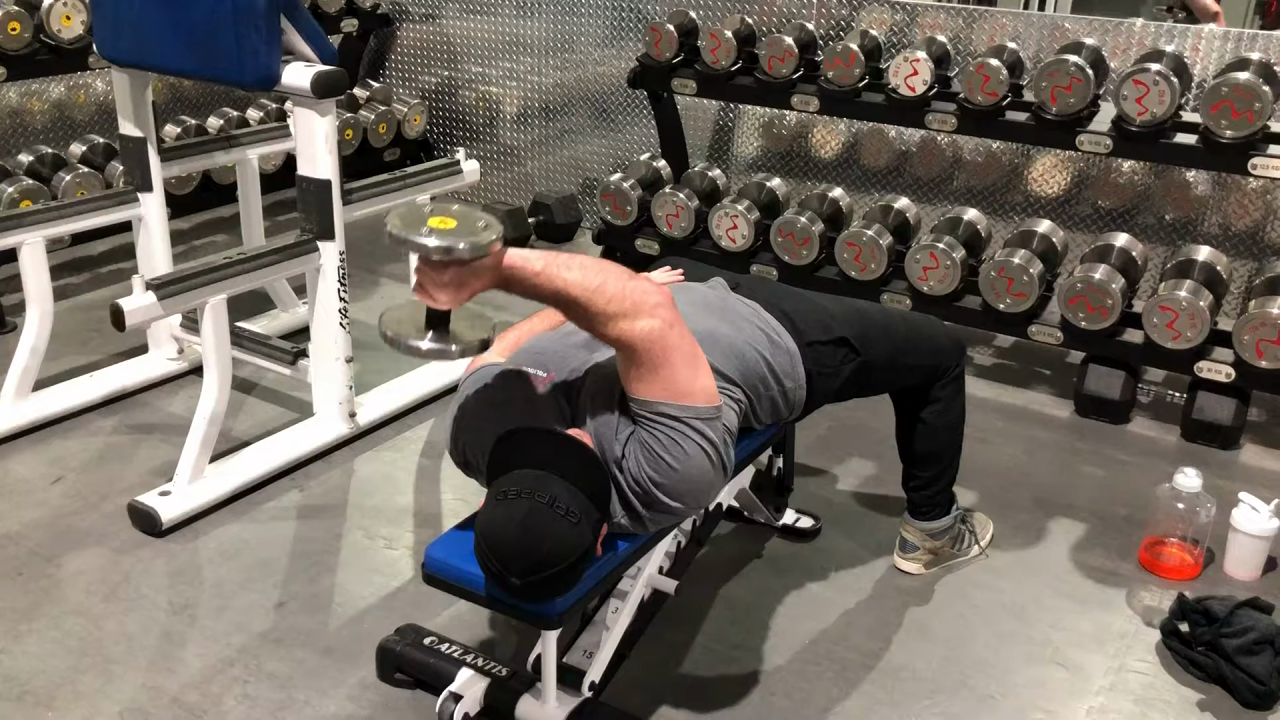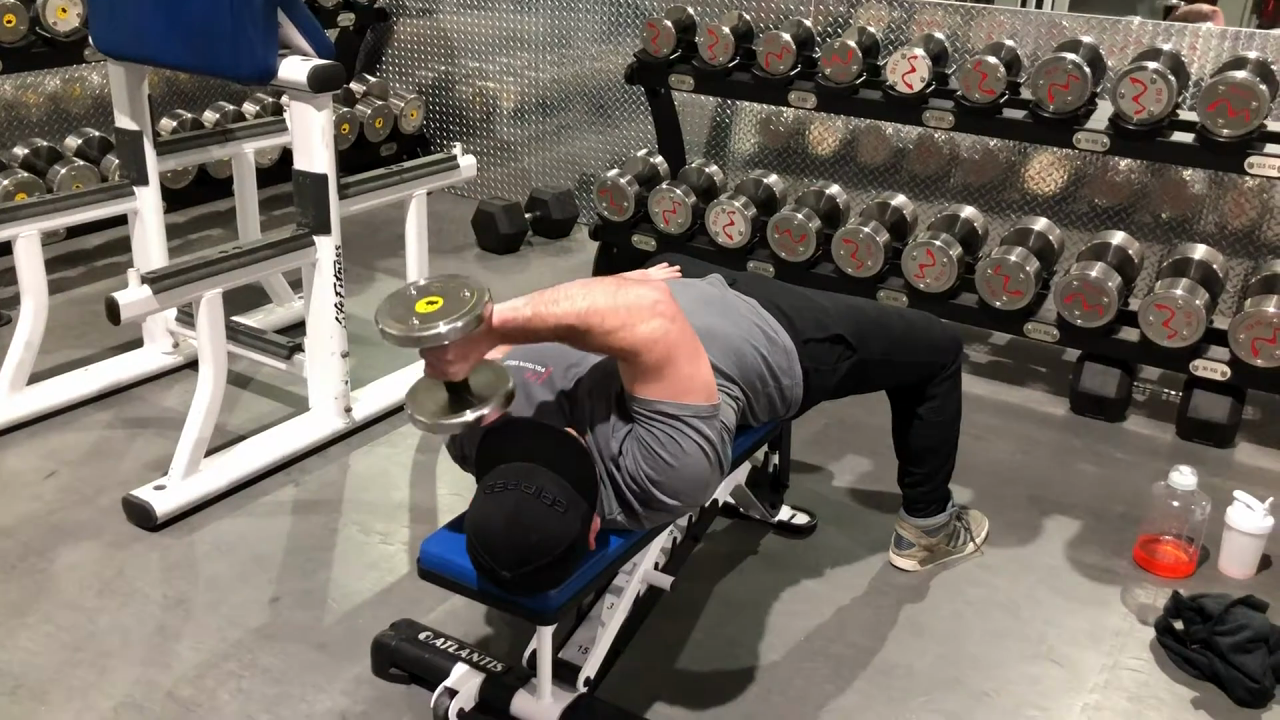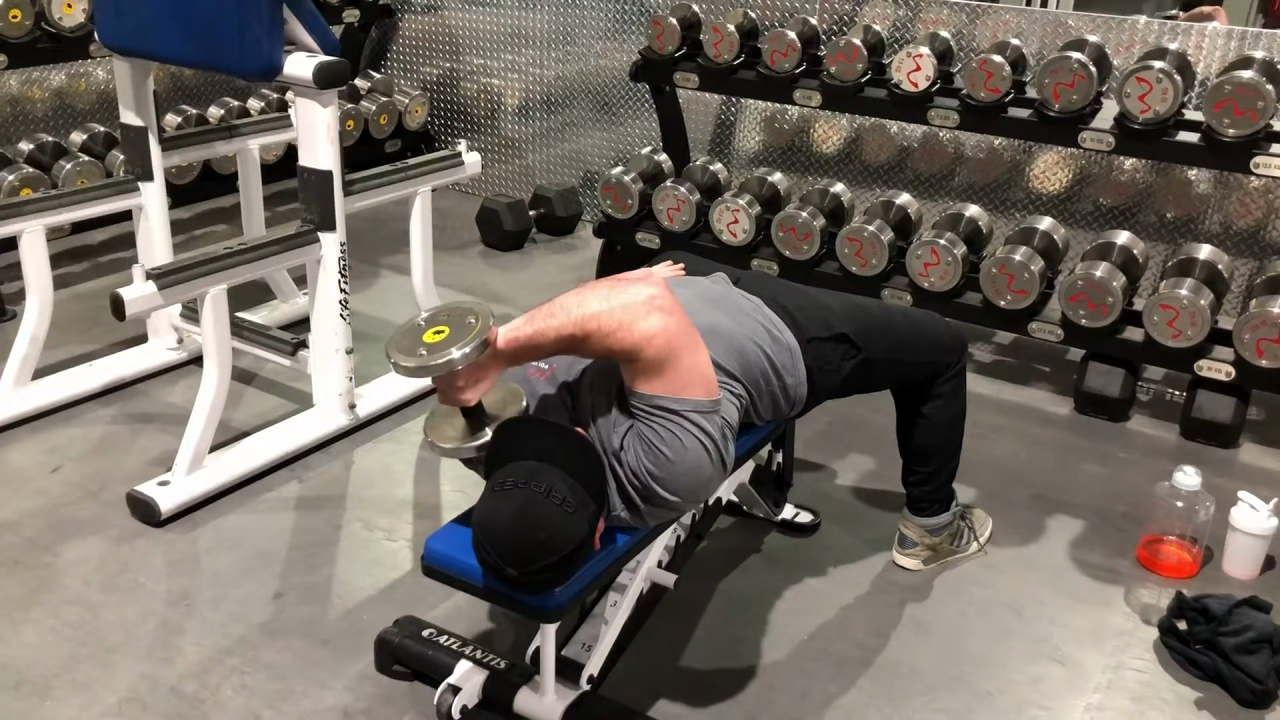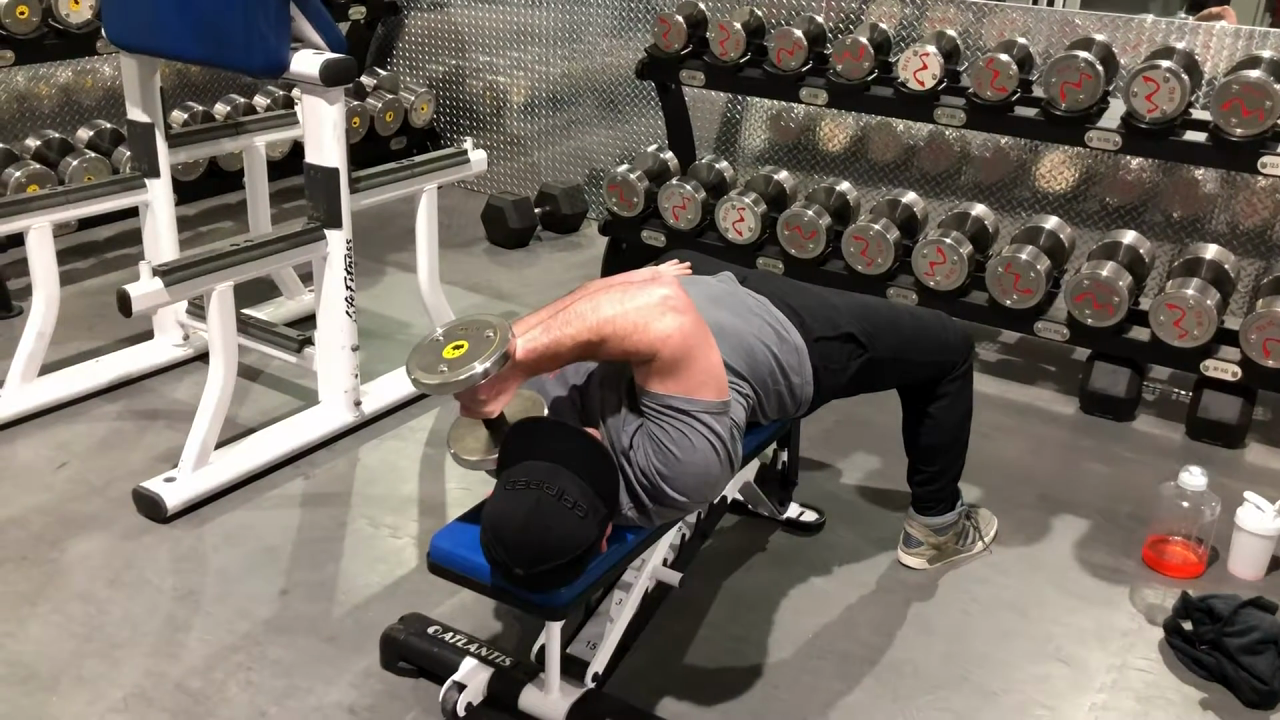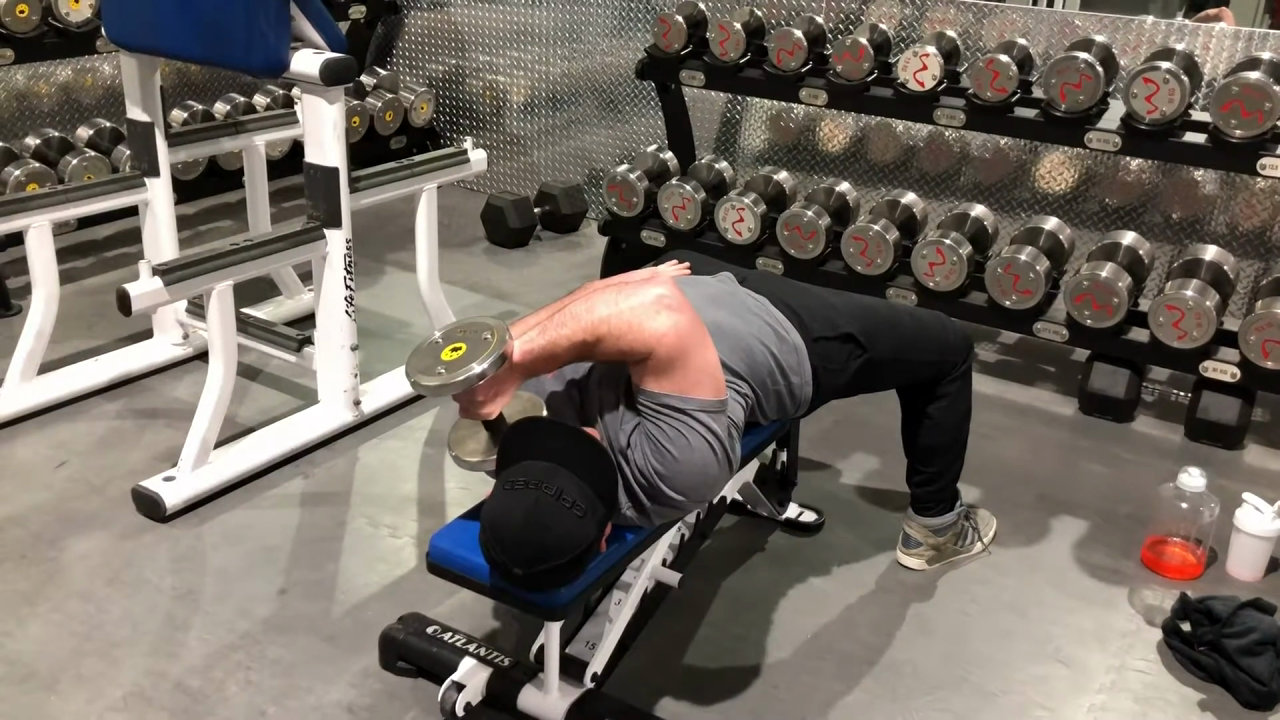
dt=0.5s
person 1, frame 1
left shoulder: (476, 429)
right shoulder: (673, 473)
left elbow: (501, 348)
right elbow: (645, 314)
right wrist: (491, 268)
right knee: (939, 352)
right ankle: (931, 530)
person 1, frame 2
left shoulder: (469, 428)
right shoulder: (663, 475)
left elbow: (504, 340)
right elbow: (648, 313)
left wrist: (620, 281)
right wrist: (485, 326)
right knee: (937, 348)
right ankle: (926, 526)
person 1, frame 3
right shoulder: (671, 470)
right elbow: (648, 311)
left wrist: (625, 278)
right wrist: (494, 352)
right knee: (942, 348)
right ankle: (930, 526)
person 1, frame 4
left shoulder: (496, 416)
right shoulder: (676, 471)
right elbow: (665, 312)
left wrist: (632, 280)
right wrist: (517, 364)
right knee: (948, 346)
right ankle: (934, 526)
person 1, frame 5
left shoulder: (493, 424)
right shoulder: (677, 471)
right elbow: (659, 312)
left wrist: (623, 279)
right wrist: (512, 366)
right knee: (947, 347)
right ankle: (935, 525)
